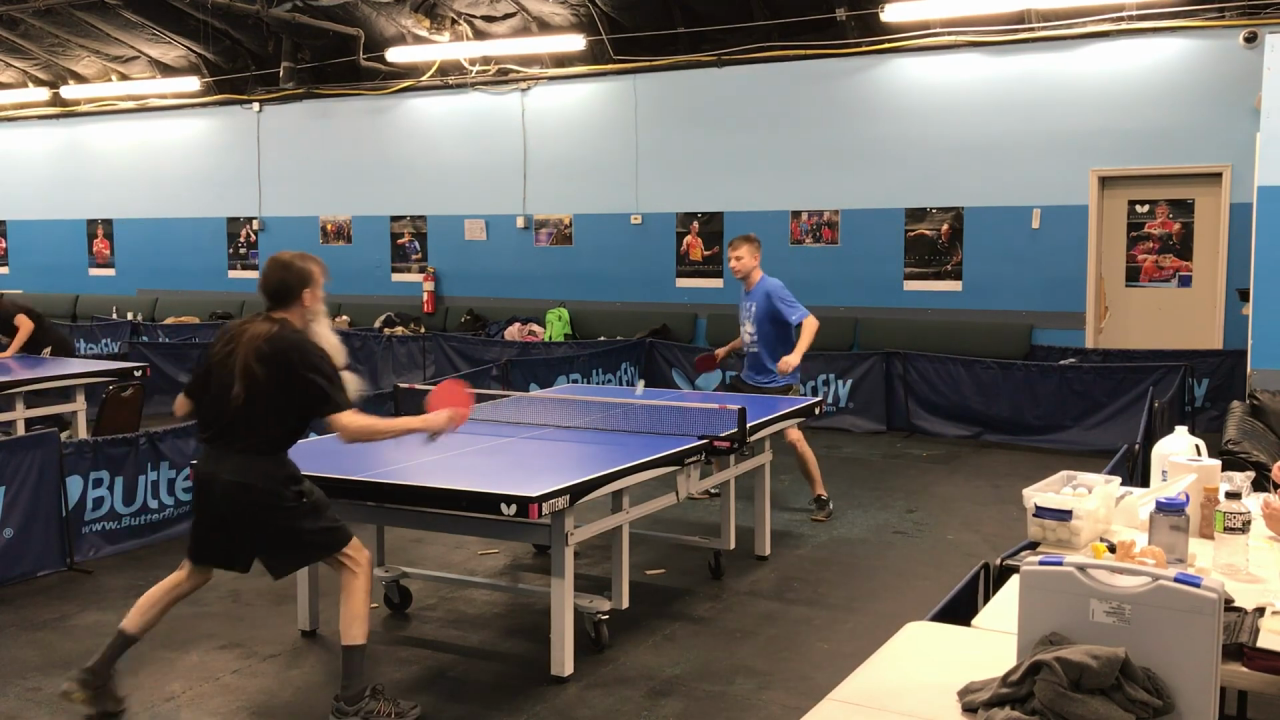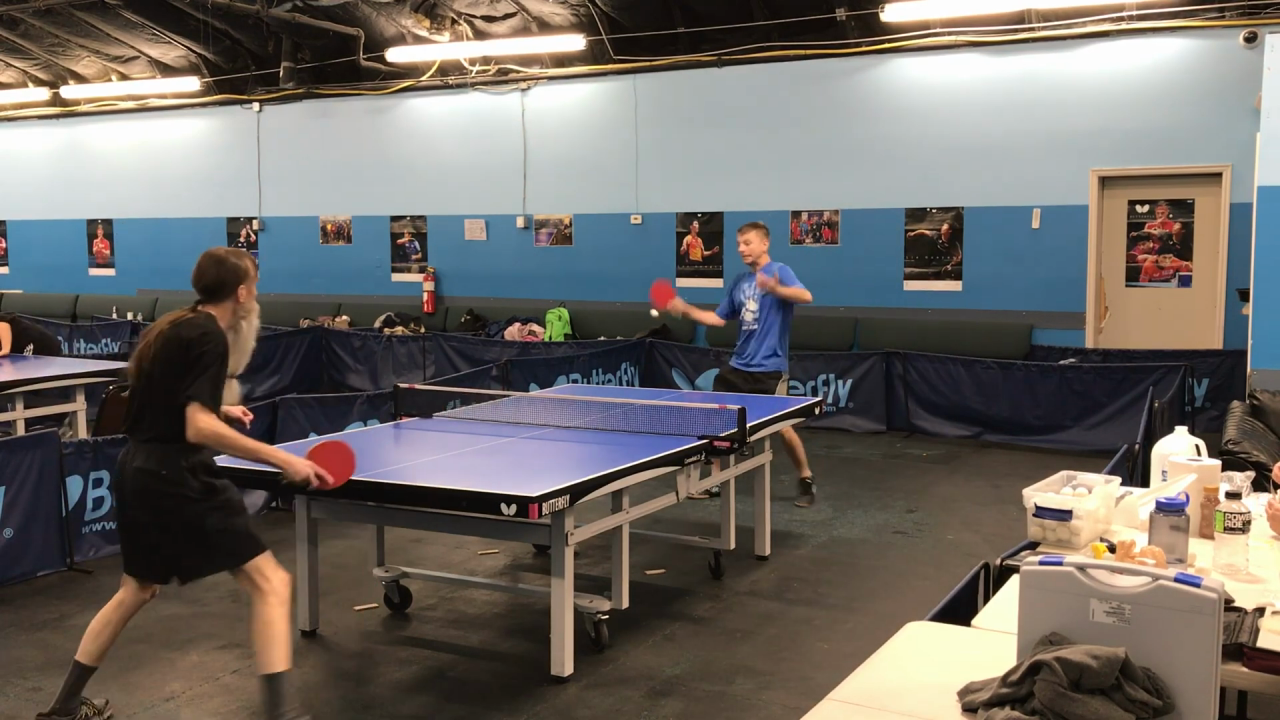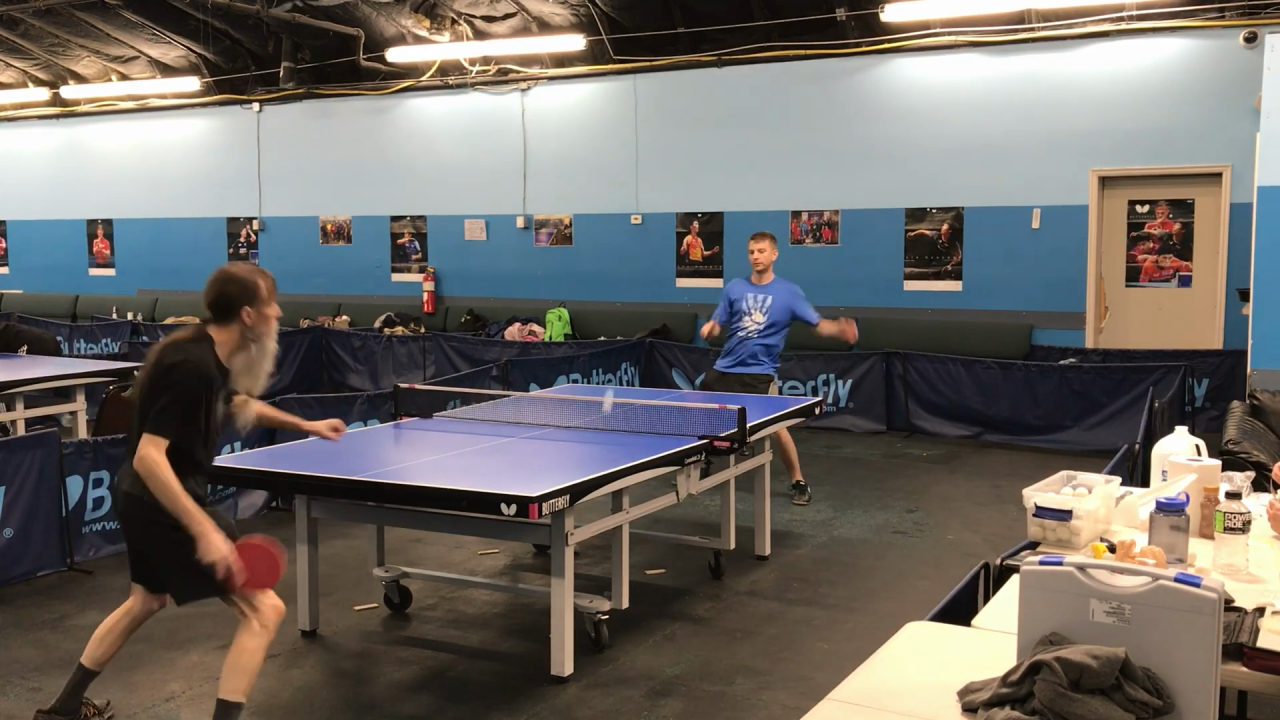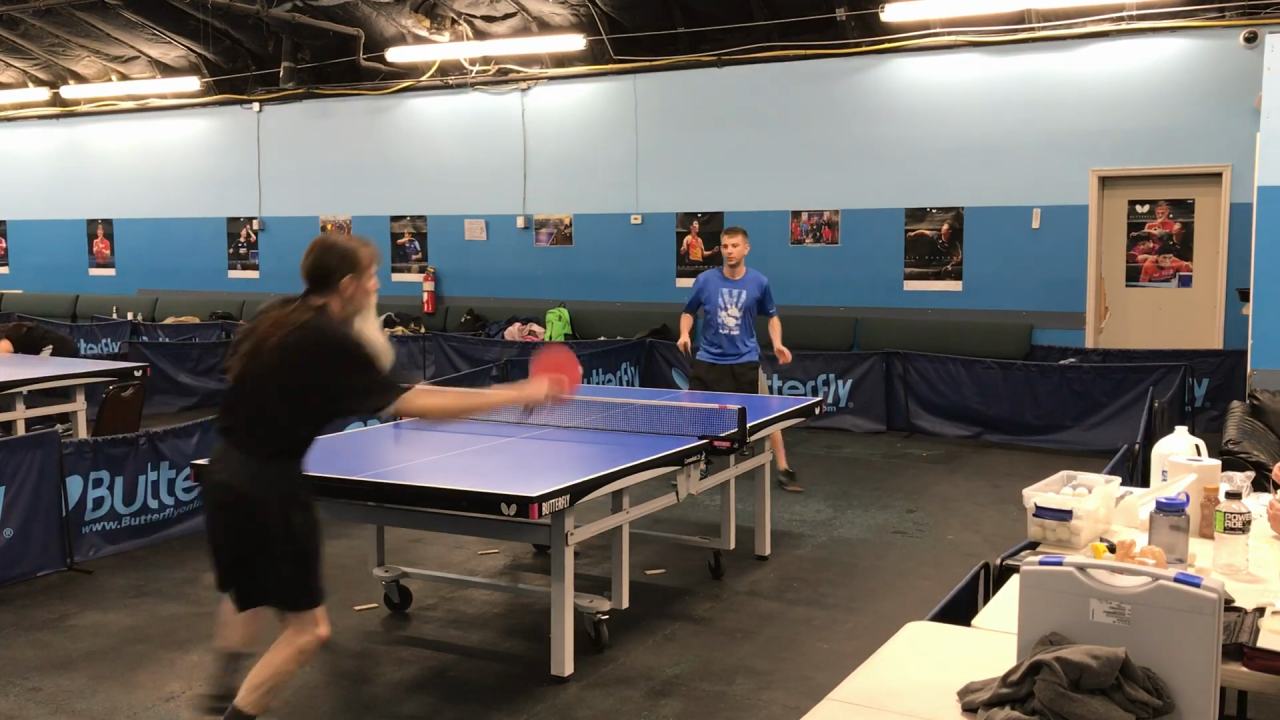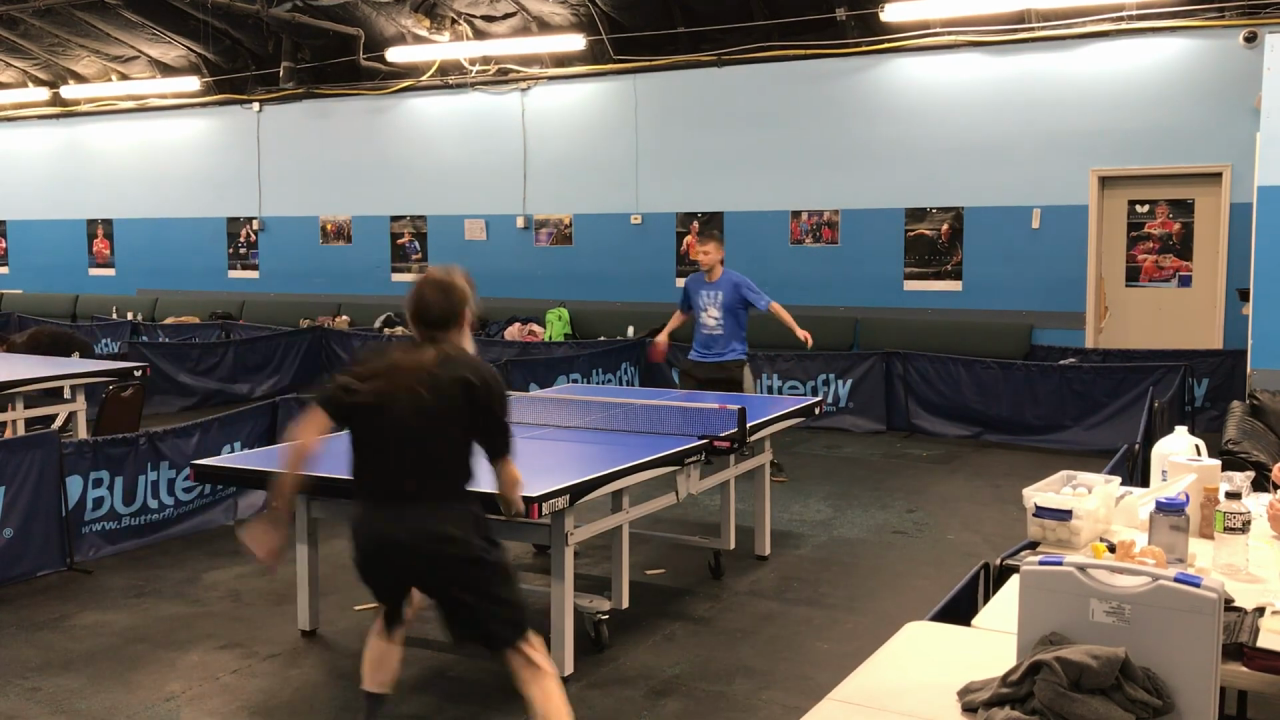
dt=0.3s
person 1, frame 1
left shoulder: (232, 336)
right shoulder: (301, 351)
left elbow: (184, 407)
right elbow: (350, 427)
right wrist: (424, 422)
left hip: (213, 475)
right hip: (264, 482)
left knee: (189, 576)
right knee: (356, 563)
left ankle: (95, 676)
person 1, frame 2
left shoulder: (170, 328)
right shoulder: (208, 338)
right elbow: (198, 430)
left wrist: (221, 410)
right wrist: (281, 459)
left hip: (137, 472)
right hip: (177, 478)
left knee: (137, 590)
right knee: (270, 581)
person 1, frame 3
left shoulder: (206, 351)
right shoulder: (193, 365)
left elbow: (240, 403)
right elbow: (147, 457)
left wrist: (304, 425)
right wrist: (206, 530)
left hip: (144, 499)
right hip: (161, 502)
left knee: (146, 599)
right knee: (263, 609)
person 1, frame 4
left shoulder: (273, 319)
right shoulder: (330, 344)
right elbow: (414, 405)
right wrist: (517, 395)
left hip: (224, 476)
right hip: (262, 489)
left knee: (246, 591)
right knee: (307, 629)
person 1, frame 5
left shoulder: (365, 369)
right shoulder: (477, 378)
left elbow: (304, 437)
right elbow: (509, 481)
left wrist: (274, 521)
right wrist: (515, 507)
left hip: (374, 532)
right hip: (449, 531)
left knee: (395, 611)
right knee: (529, 660)
person 2, frame 1
left shoulder: (772, 289)
right shoulder: (746, 293)
left elbow: (810, 321)
left wrist: (796, 356)
right wrist: (727, 349)
left hip: (778, 381)
right hip: (748, 378)
left knee: (793, 437)
left ankle: (821, 496)
person 2, frame 2
left shoulder: (779, 271)
right shoulder: (740, 281)
left elbow: (805, 297)
right elbow: (719, 319)
left wrist: (775, 289)
right wrist: (685, 309)
left hip: (769, 368)
right hip: (738, 366)
left knee: (783, 427)
left ankle: (805, 478)
person 2, frame 3
left shoulder: (789, 292)
right shoulder: (734, 287)
left elbow: (819, 325)
right elbow: (717, 323)
left wrist: (841, 329)
right wrist: (709, 329)
left hip: (761, 372)
right hip: (725, 368)
left knee: (776, 428)
left ankle: (799, 482)
person 2, frame 4
left shoulder: (759, 283)
right shoulder: (706, 280)
left elbow: (771, 317)
right elbow: (688, 312)
left wrist: (777, 344)
right wrist: (684, 334)
left hip: (745, 362)
right hip: (708, 360)
left ankle: (783, 469)
person 2, frame 5
left shoulder: (736, 282)
right shoulder: (693, 281)
left elbow: (770, 306)
left wrist: (796, 329)
right wrist: (665, 332)
left hip: (731, 359)
right hip: (698, 359)
